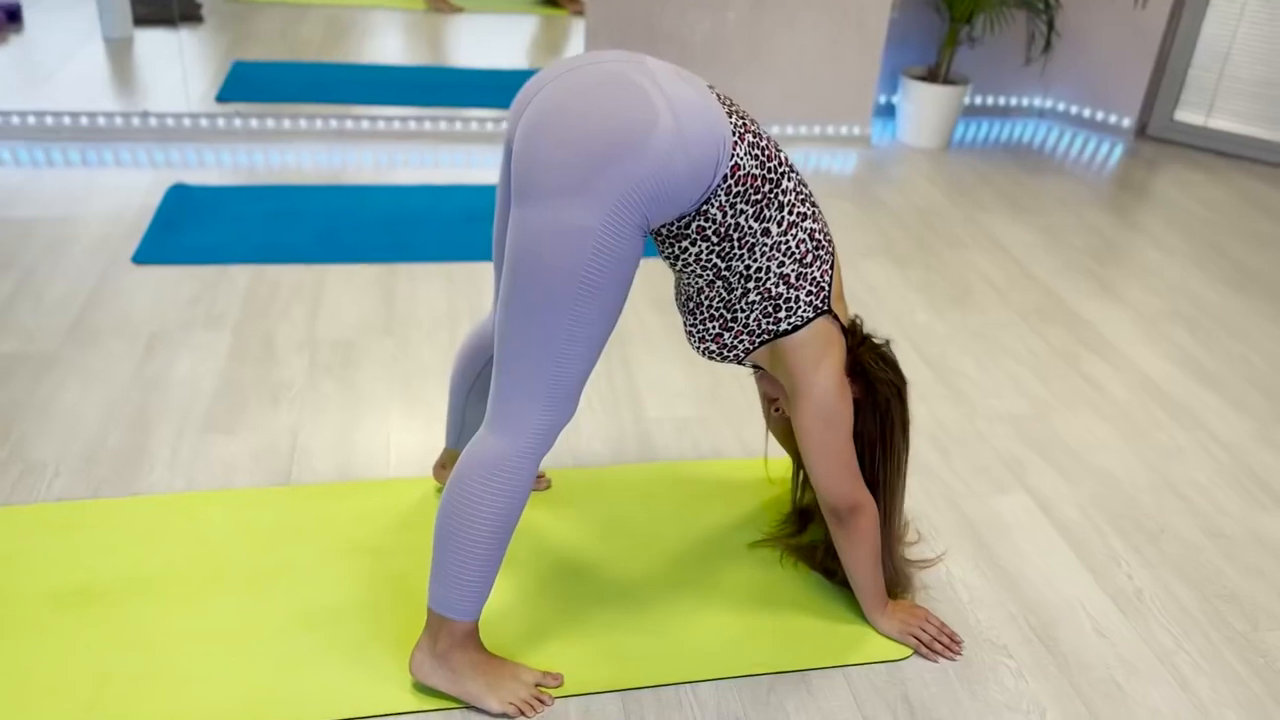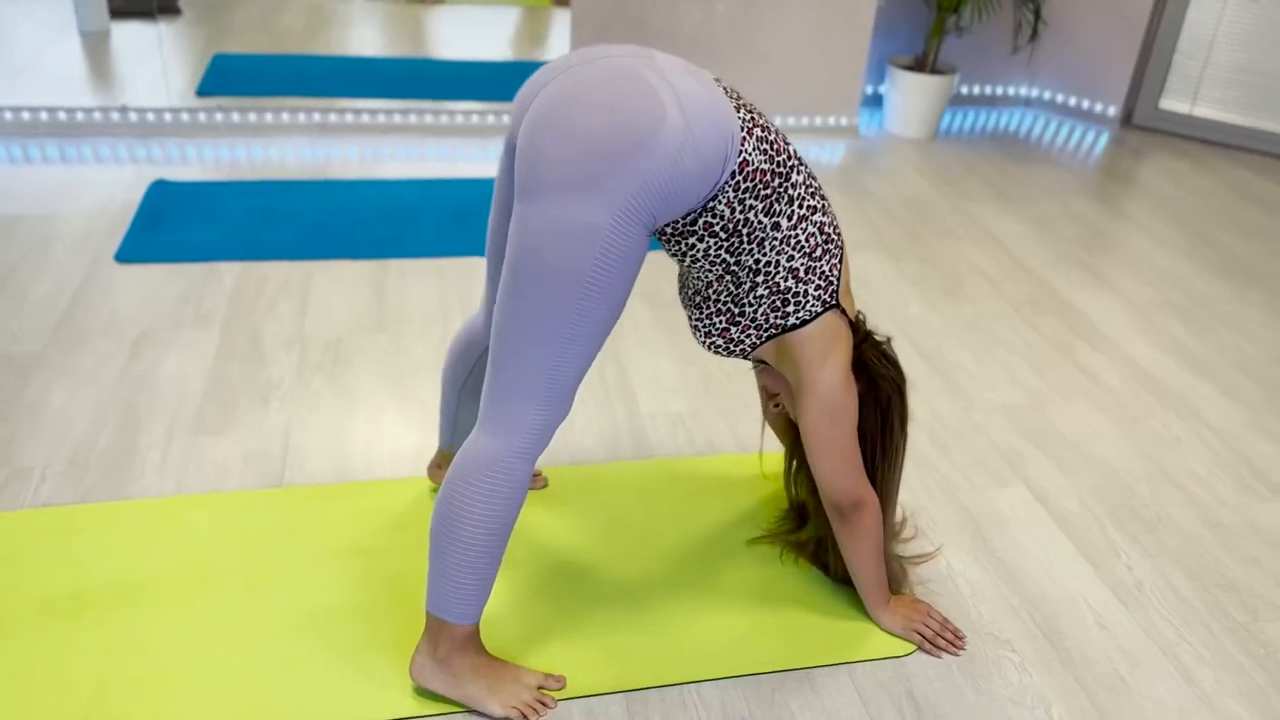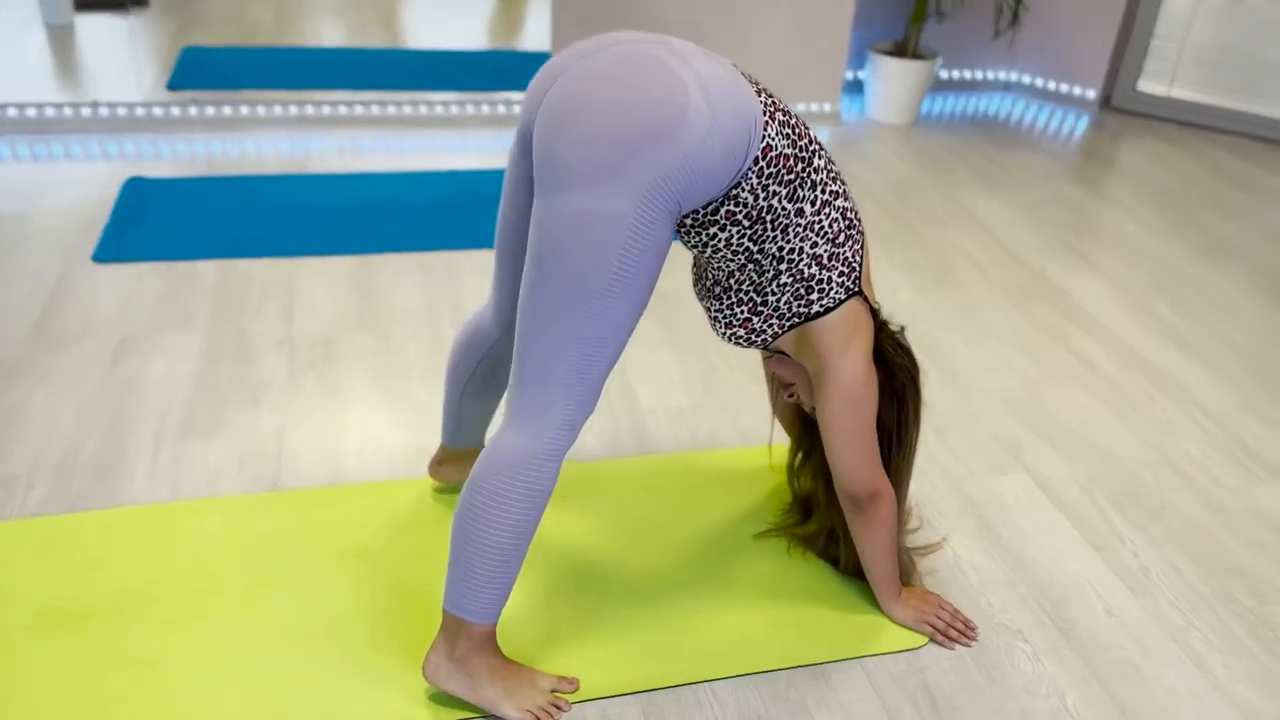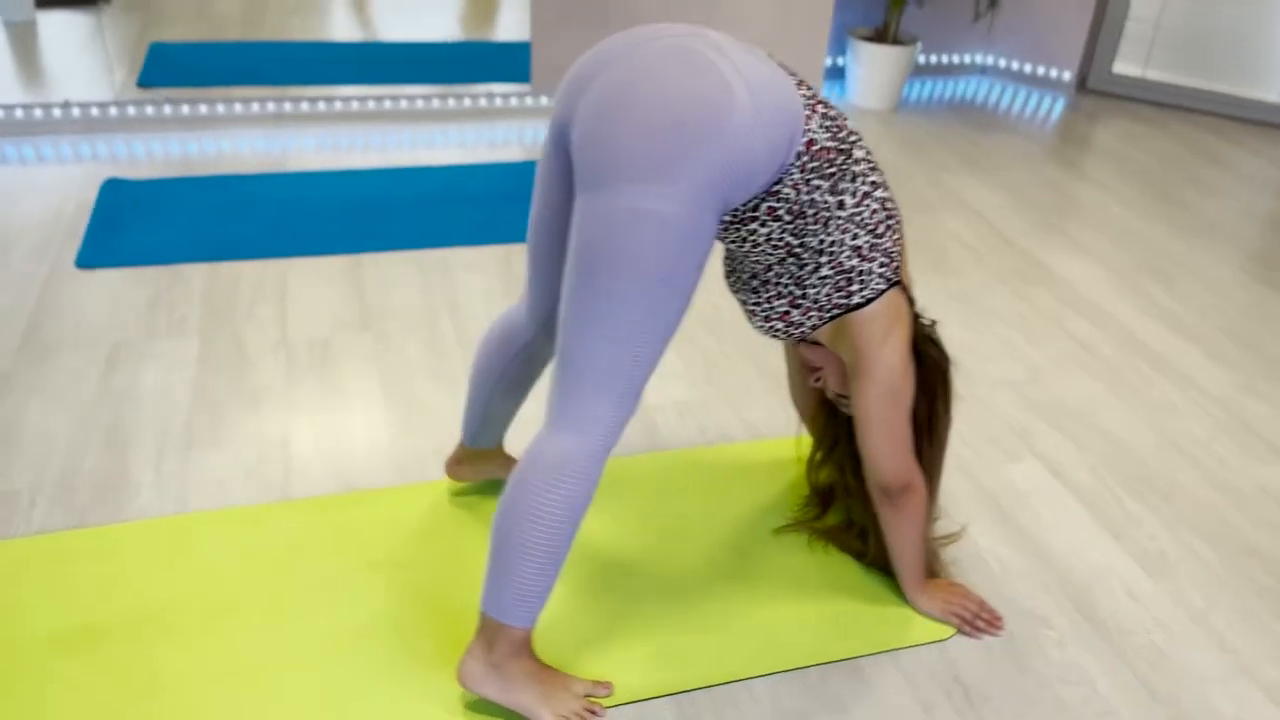
dt=0.2s
person 1, frame 1
left shoulder: (804, 310)
right shoulder: (814, 350)
right elbow: (848, 502)
left wrist: (809, 465)
right wrist: (880, 608)
right hip: (614, 153)
left knee: (516, 329)
right knee: (528, 419)
left ankle: (458, 460)
right ankle: (446, 649)
person 1, frame 2
left shoulder: (807, 307)
right shoulder: (821, 347)
right elbow: (850, 497)
left wrist: (803, 467)
right wrist: (882, 603)
right hip: (621, 148)
left knee: (505, 323)
right knee: (523, 417)
left ankle: (456, 457)
right ankle: (446, 651)
person 1, frame 3
left shoulder: (821, 296)
right shoulder: (840, 334)
left elbow: (783, 379)
right elbow: (865, 489)
left wrist: (804, 455)
right wrist: (893, 595)
right hip: (643, 136)
left knee: (512, 318)
right knee: (548, 416)
left ankle: (458, 454)
right ankle: (462, 653)
person 1, frame 4
left shoulder: (839, 289)
right shoulder: (877, 323)
left elbow: (802, 359)
right elbow: (896, 480)
left wrist: (828, 450)
right wrist: (919, 586)
right hip: (680, 135)
left knee: (545, 316)
right knee: (589, 419)
left ankle: (476, 453)
right ankle: (499, 657)
